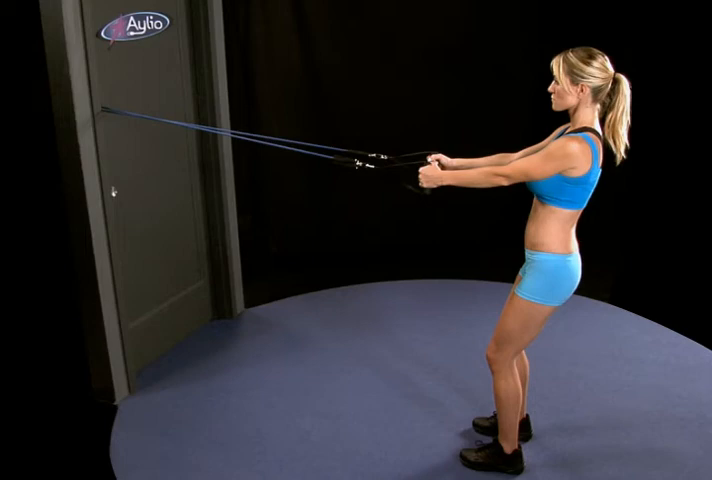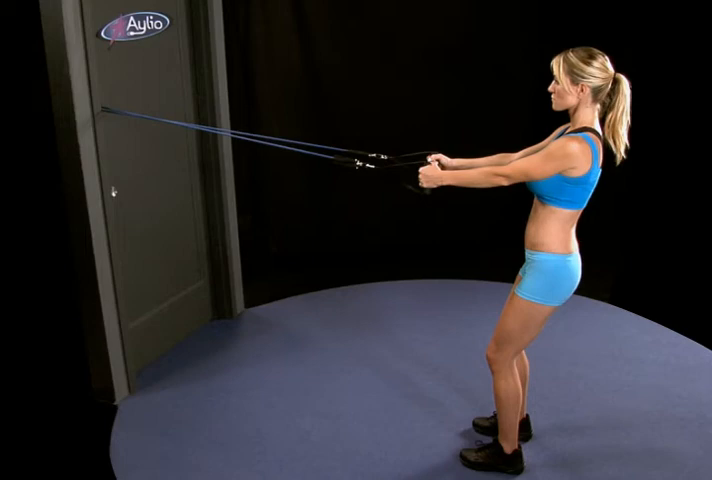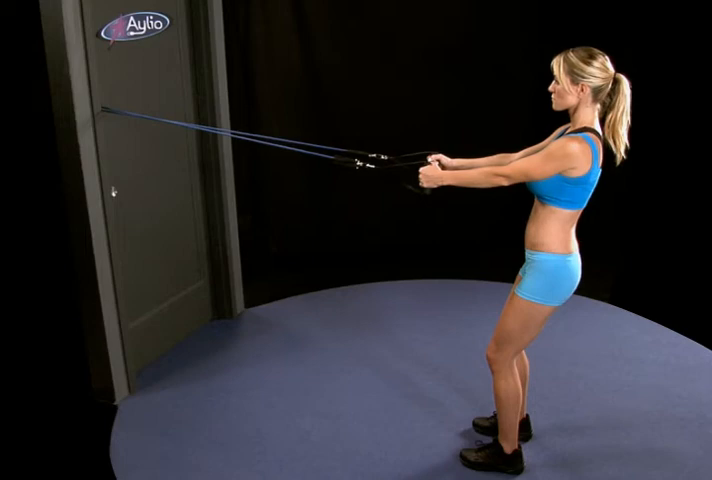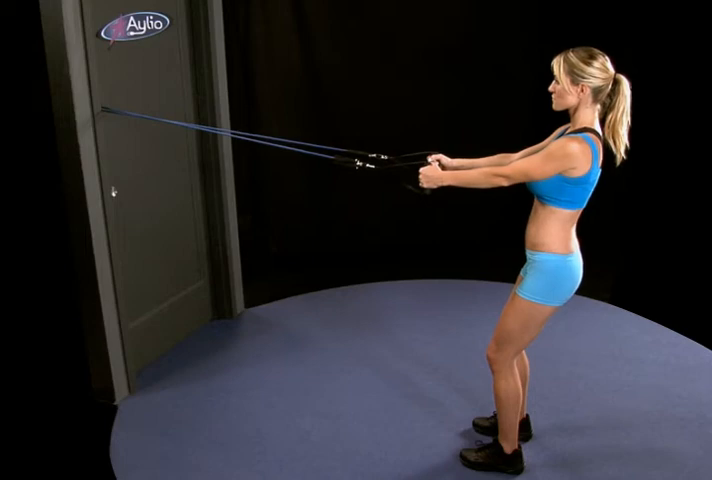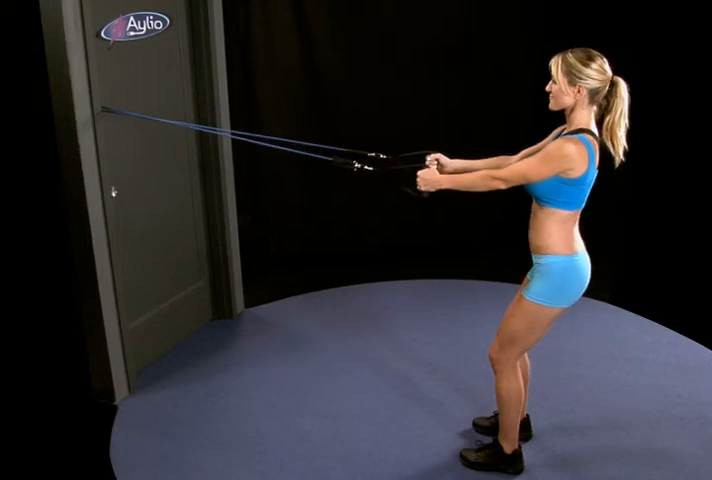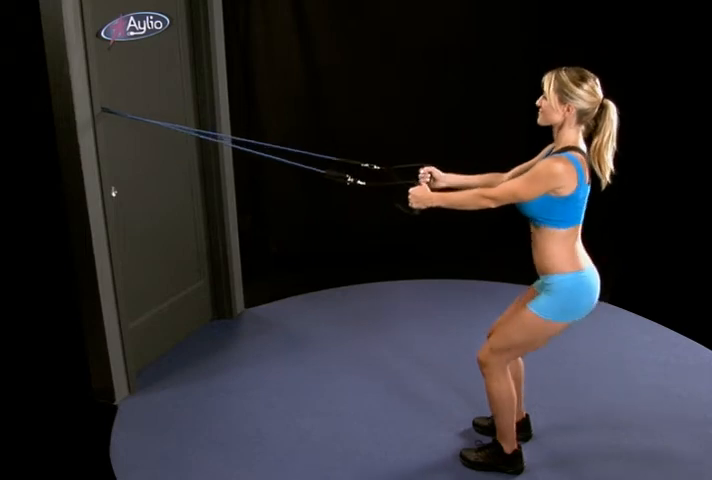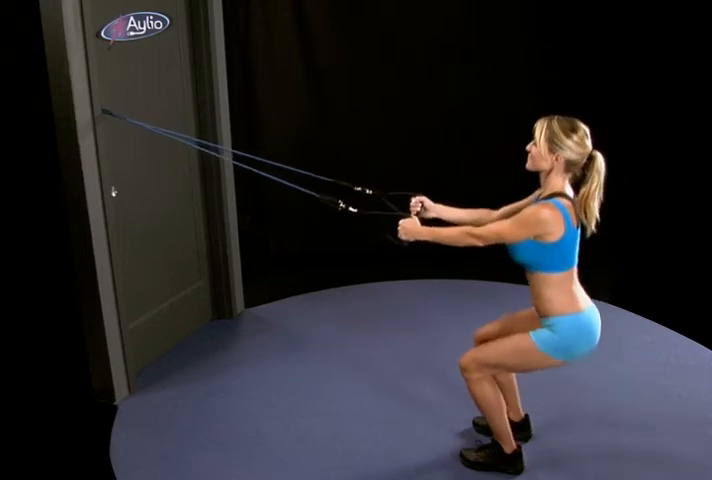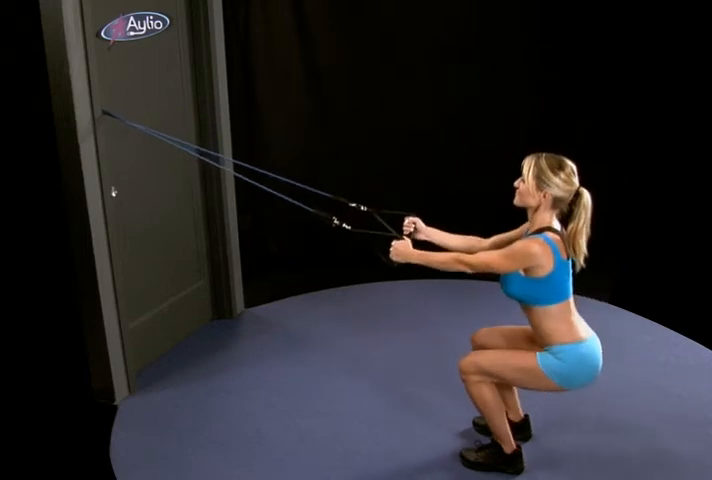
dt=0.3s
person 1, frame 1
left shoulder: (575, 147)
right shoulder: (572, 133)
left elbow: (504, 176)
right elbow: (512, 158)
left wrist: (442, 178)
right wrist: (454, 163)
left hip: (550, 268)
right hip: (546, 261)
left knee: (499, 355)
right knee: (511, 345)
left ankle: (507, 451)
right ankle: (516, 420)
person 1, frame 2
left shoulder: (575, 147)
right shoulder: (571, 134)
left elbow: (504, 176)
right elbow: (512, 159)
left wrist: (443, 178)
right wrist: (454, 164)
left hip: (550, 268)
right hip: (546, 262)
left knee: (499, 355)
right knee: (511, 345)
left ankle: (507, 451)
right ankle: (516, 419)
person 1, frame 3
left shoulder: (576, 148)
right shoulder: (572, 134)
left elbow: (504, 176)
right elbow: (513, 158)
left wrist: (444, 179)
right wrist: (454, 163)
left hip: (550, 268)
right hip: (546, 261)
left knee: (499, 355)
right knee: (511, 345)
left ankle: (507, 451)
right ankle: (516, 419)
person 1, frame 4
left shoulder: (576, 147)
right shoulder: (572, 134)
left elbow: (504, 176)
right elbow: (513, 159)
left wrist: (443, 179)
right wrist: (454, 163)
left hip: (551, 268)
right hip: (548, 262)
left knee: (499, 355)
right knee: (511, 345)
left ankle: (507, 451)
right ankle: (516, 420)
person 1, frame 5
left shoulder: (572, 148)
right shoulder: (570, 134)
left elbow: (501, 179)
right elbow: (511, 161)
left wrist: (441, 182)
right wrist: (454, 164)
left hip: (559, 270)
right hip: (556, 264)
left knee: (502, 355)
right knee: (511, 339)
left ankle: (507, 452)
right ankle: (516, 419)
person 1, frame 6
left shoulder: (560, 167)
right shoulder: (562, 153)
left elbow: (491, 198)
right elbow: (503, 179)
left wrist: (432, 199)
right wrist: (447, 179)
left hip: (567, 288)
right hip: (563, 280)
left knee: (491, 358)
right knee: (500, 338)
left ankle: (507, 452)
right ankle: (516, 419)
person 1, frame 7
left shoulder: (547, 214)
right shoulder: (552, 197)
left elbow: (478, 237)
right elbow: (492, 217)
left wrist: (420, 233)
right wrist: (436, 210)
left hip: (568, 330)
right hip: (565, 317)
left knee: (472, 364)
right knee: (484, 339)
left ankle: (507, 452)
right ankle: (515, 420)
person 1, frame 8
left shoulder: (535, 249)
right shoulder: (541, 229)
left elbow: (468, 264)
right elbow: (483, 245)
left wrist: (412, 255)
right wrist: (428, 233)
left hip: (571, 359)
right hip: (565, 343)
left knee: (471, 368)
right knee: (482, 340)
left ankle: (507, 452)
right ankle: (516, 422)
